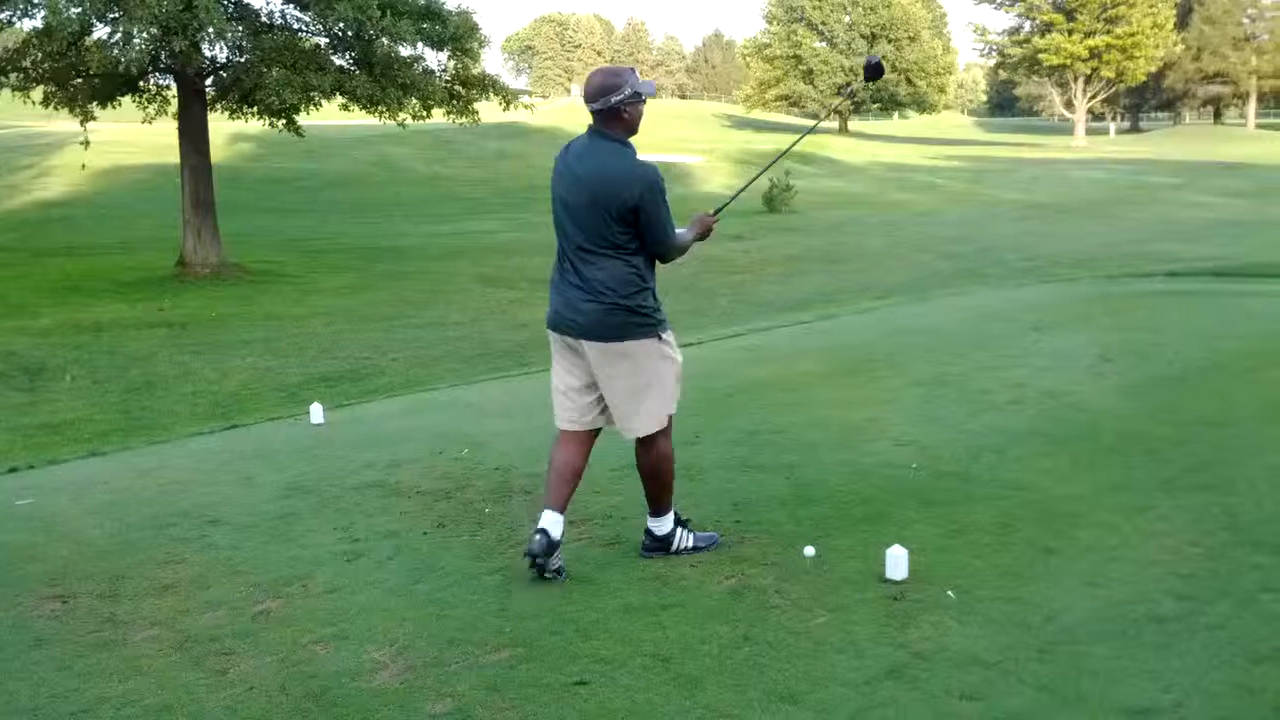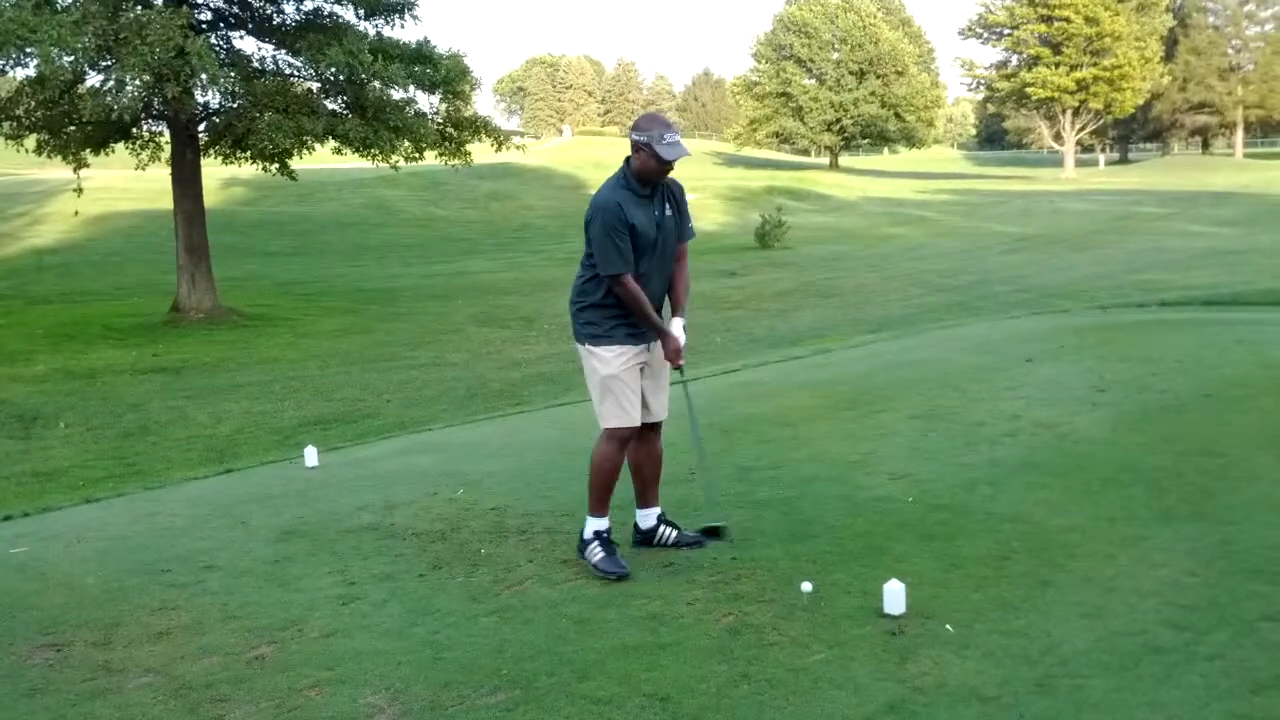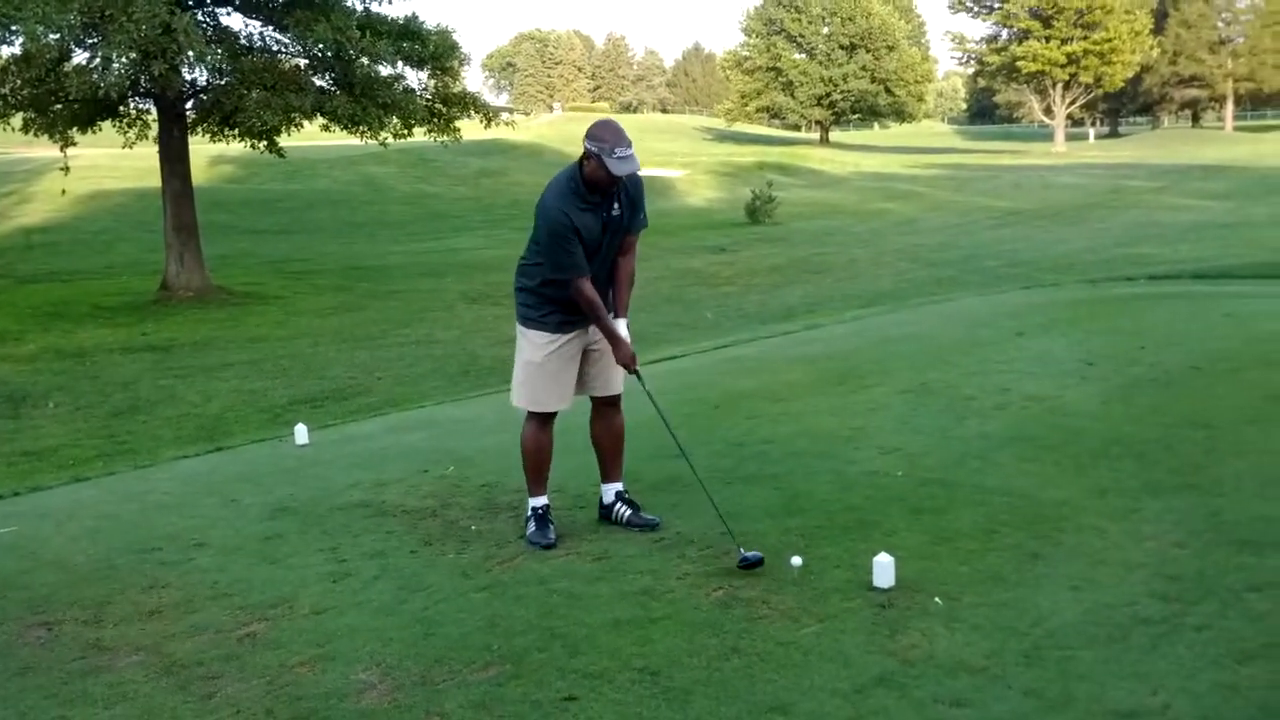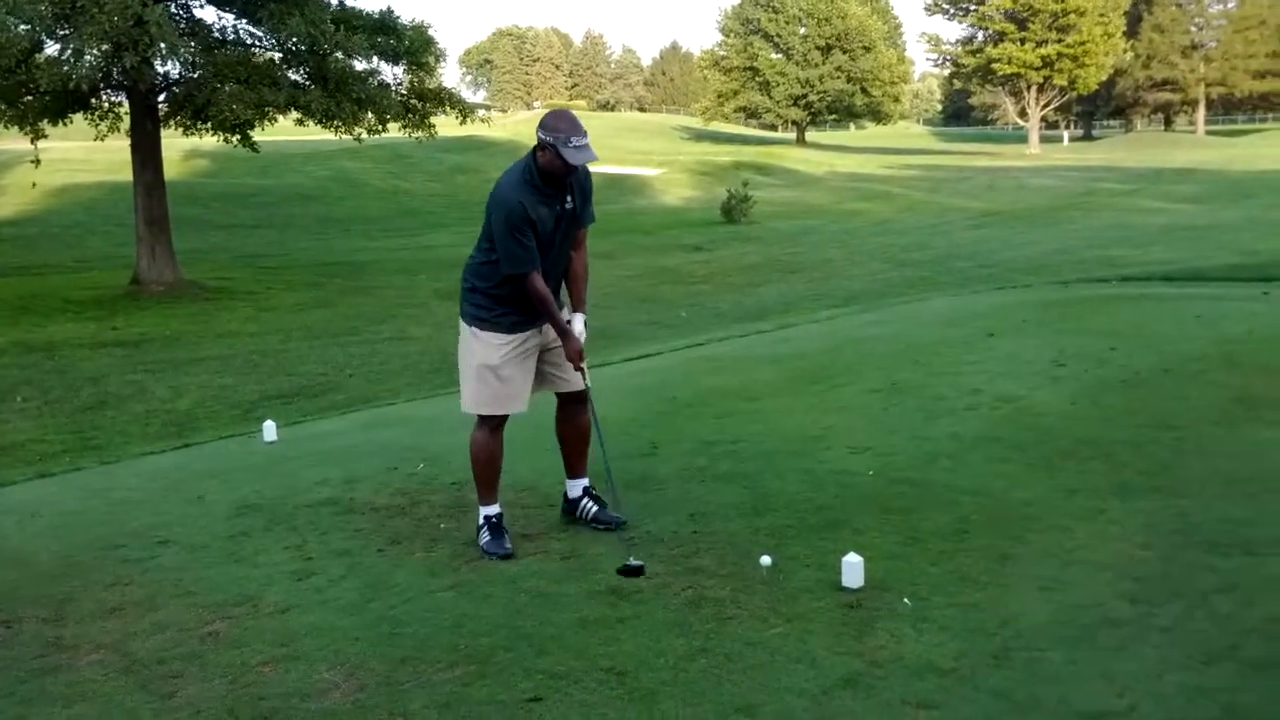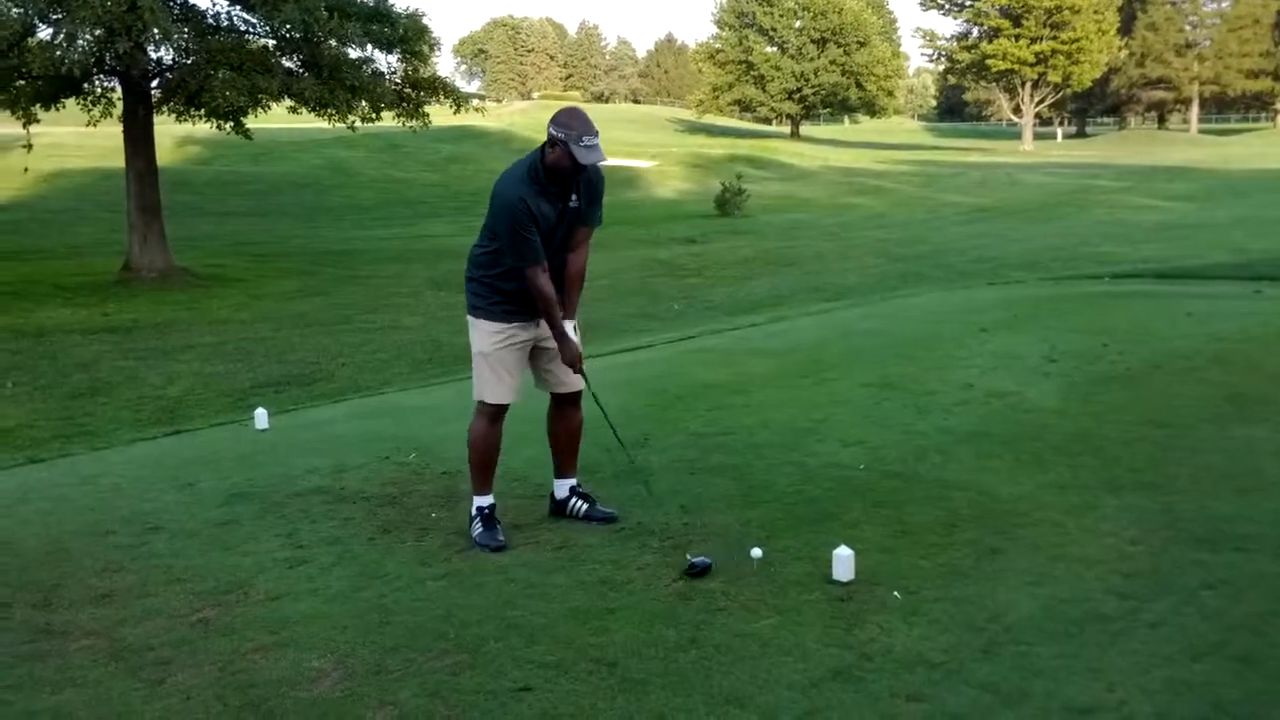
dt=1s
person 1, frame 1
left shoulder: (568, 156)
right shoulder: (640, 176)
right elbow: (665, 251)
left wrist: (676, 230)
right wrist: (696, 231)
left hip: (568, 317)
right hip: (626, 322)
left knee: (575, 429)
right knee: (655, 426)
left ankle: (548, 534)
right ankle: (662, 530)
person 1, frame 2
left shoulder: (673, 192)
right shoulder: (609, 205)
left elbow: (679, 260)
right elbow: (621, 282)
left wrist: (677, 321)
right wrist: (665, 333)
left hip: (648, 329)
right hip: (606, 331)
left knee: (650, 426)
right knee: (621, 430)
left ankle: (648, 521)
right ankle: (594, 533)
person 1, frame 3
left shoulder: (629, 186)
right shoulder: (557, 206)
left elbow: (625, 254)
right elbow: (578, 284)
left wrist: (621, 321)
right wrist: (616, 342)
left hip: (600, 309)
right hip: (548, 313)
left knee: (609, 401)
right knee: (542, 412)
left ankle: (612, 498)
right ankle: (537, 508)
person 1, frame 4
left shoulder: (578, 179)
right shoulder: (511, 197)
left elbow: (576, 248)
right elbow: (529, 277)
left wrist: (578, 315)
right wrist: (563, 336)
left hip: (548, 309)
right hip: (497, 313)
left knee: (575, 395)
right knee: (493, 415)
left ankle: (577, 494)
right ankle: (489, 518)
person 1, frame 5
left shoulder: (591, 179)
right shoulder: (515, 192)
left elbow: (576, 253)
right elbow: (535, 274)
left wrist: (570, 322)
right wrist: (562, 340)
left hip: (553, 304)
right hip: (498, 305)
left knee: (569, 395)
right knee: (492, 406)
left ankle: (565, 493)
right ankle: (482, 508)
